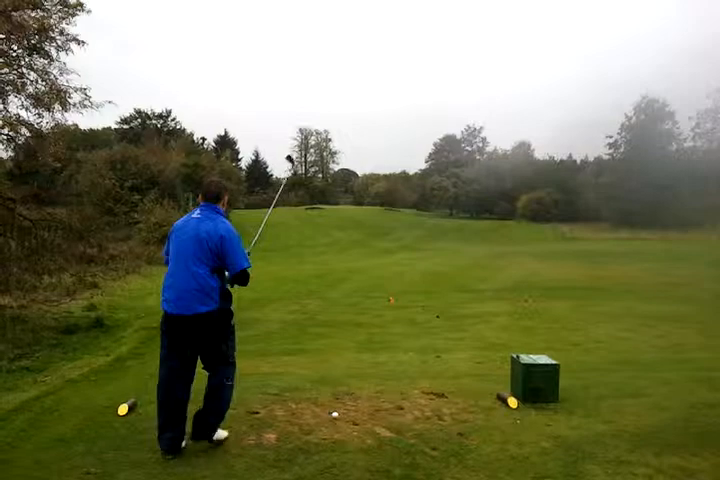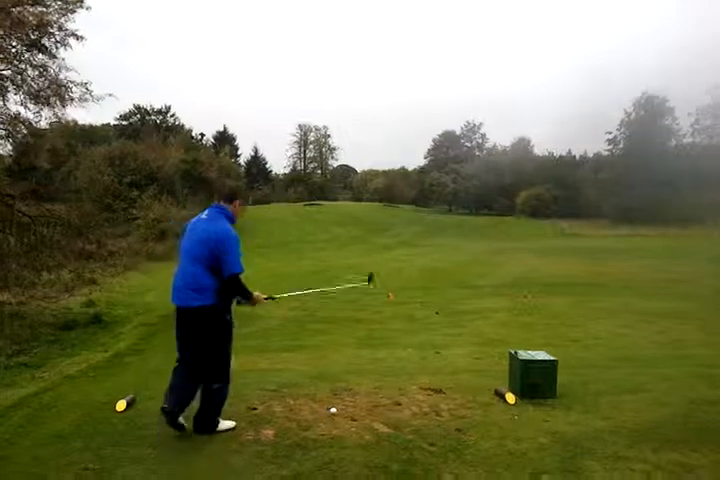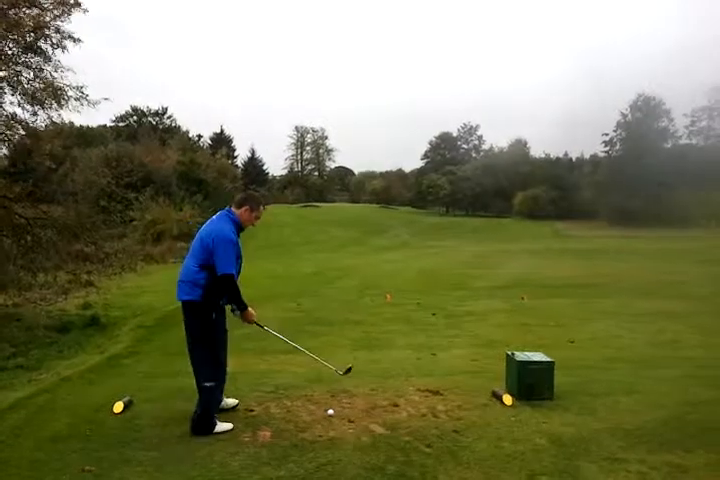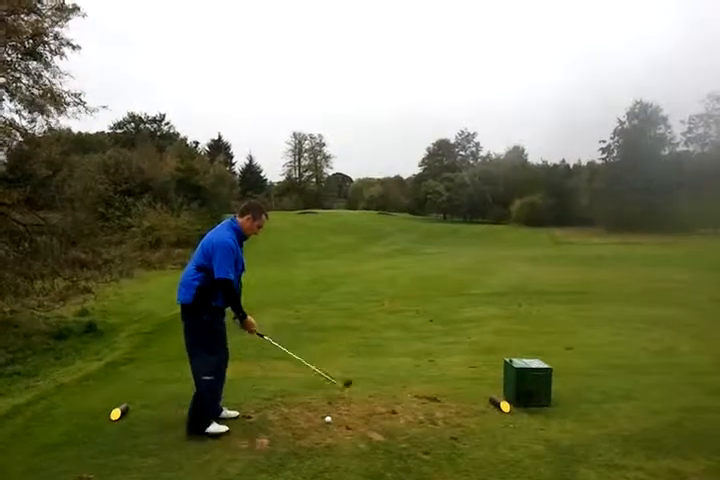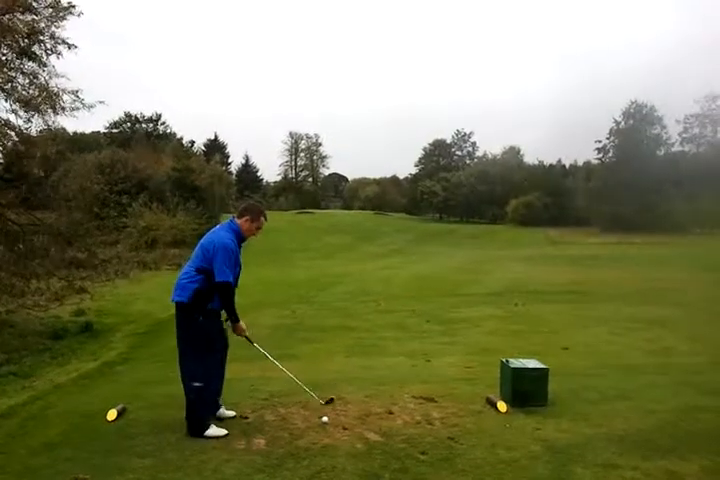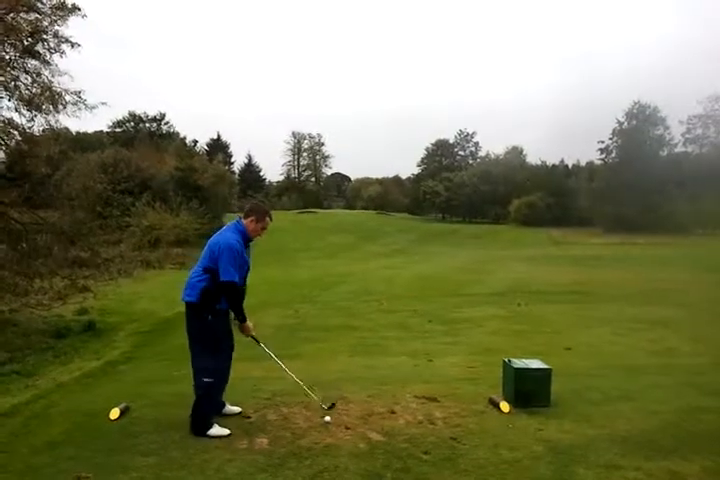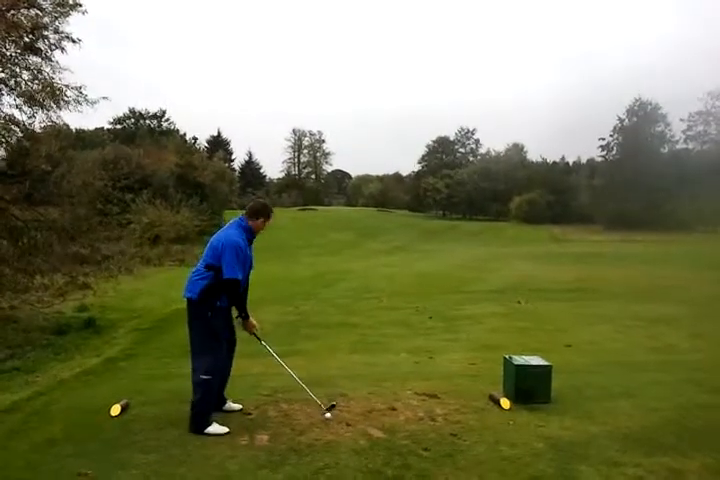
dt=0.4s
person 1, frame 1
left shoulder: (179, 225)
right shoulder: (224, 229)
right elbow: (242, 277)
right wrist: (229, 275)
left hip: (175, 309)
right hip: (209, 311)
left knee: (173, 375)
right knee: (221, 369)
left ankle: (170, 441)
right ankle: (206, 426)
person 1, frame 2
left shoulder: (194, 223)
right shoulder: (225, 232)
right elbow: (232, 280)
left wrist: (240, 294)
right wrist: (249, 296)
left hip: (185, 301)
right hip: (210, 306)
left knee: (189, 358)
right knee: (215, 366)
left ankle: (173, 406)
right ankle: (207, 421)
person 1, frame 3
left shoulder: (219, 222)
right shoulder: (225, 234)
right elbow: (226, 279)
left wrist: (234, 303)
right wrist: (243, 308)
left hip: (198, 296)
right hip: (203, 300)
left knee: (209, 354)
right knee: (211, 358)
left ankle: (212, 400)
right ankle: (204, 421)
person 1, frame 4
left shoulder: (230, 235)
right shoulder: (225, 240)
left elbow: (230, 281)
right elbow: (225, 284)
left wrist: (238, 312)
right wrist: (243, 316)
left hip: (208, 303)
right hip: (199, 305)
left knee: (215, 356)
right knee: (211, 358)
left ankle: (211, 408)
right ankle: (200, 419)
person 1, frame 5
left shoulder: (228, 235)
right shoulder: (225, 242)
left elbow: (226, 283)
right elbow: (223, 286)
left wrist: (231, 316)
right wrist: (235, 320)
left hip: (204, 303)
right hip: (194, 305)
left knee: (217, 351)
right knee: (200, 361)
left ankle: (210, 406)
right ankle: (198, 422)
person 1, frame 6
left shoulder: (238, 238)
right shoulder: (230, 243)
left elbow: (237, 283)
right elbow: (228, 286)
left wrist: (240, 316)
right wrist: (242, 319)
left hip: (214, 303)
right hip: (203, 304)
left knee: (223, 352)
right knee: (210, 360)
left ankle: (215, 403)
right ankle: (201, 422)
person 1, frame 7
left shoulder: (242, 236)
right shoulder: (233, 240)
left elbow: (242, 279)
right elbow: (231, 284)
left wrist: (243, 312)
right wrist: (245, 316)
left hip: (217, 300)
right hip: (204, 301)
left knee: (226, 347)
right knee: (209, 357)
left ankle: (216, 399)
right ankle: (200, 419)
